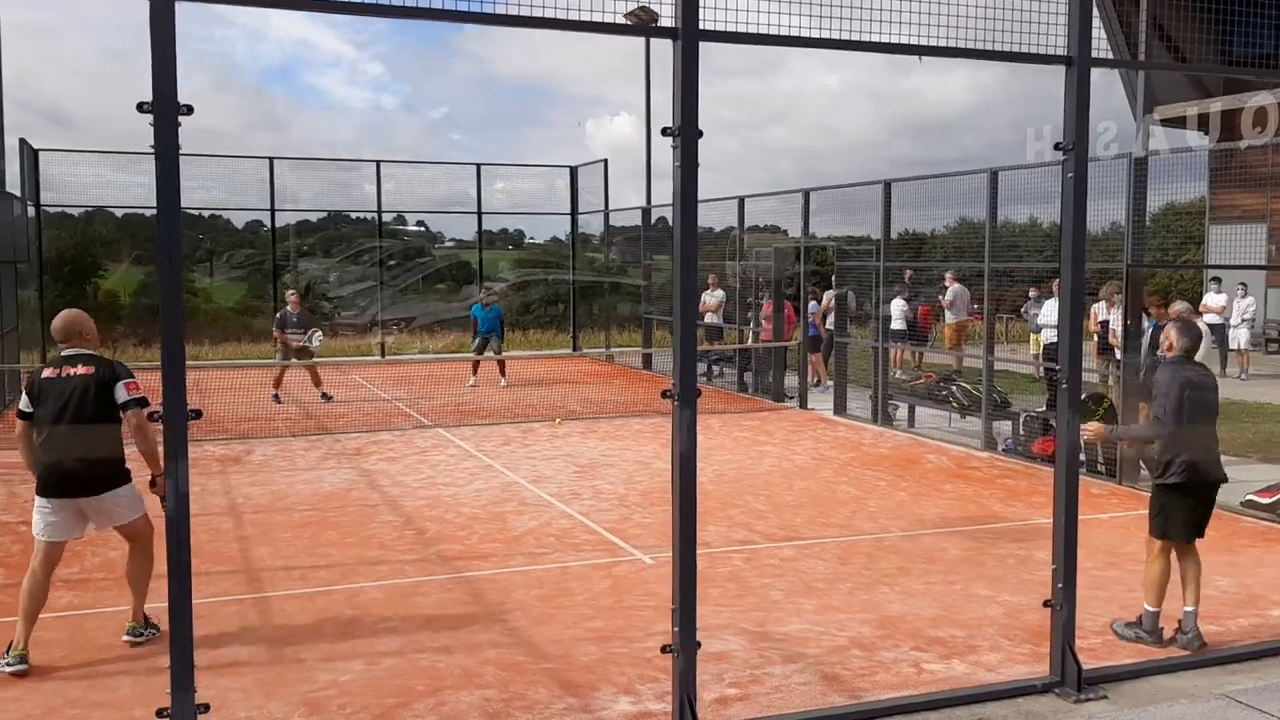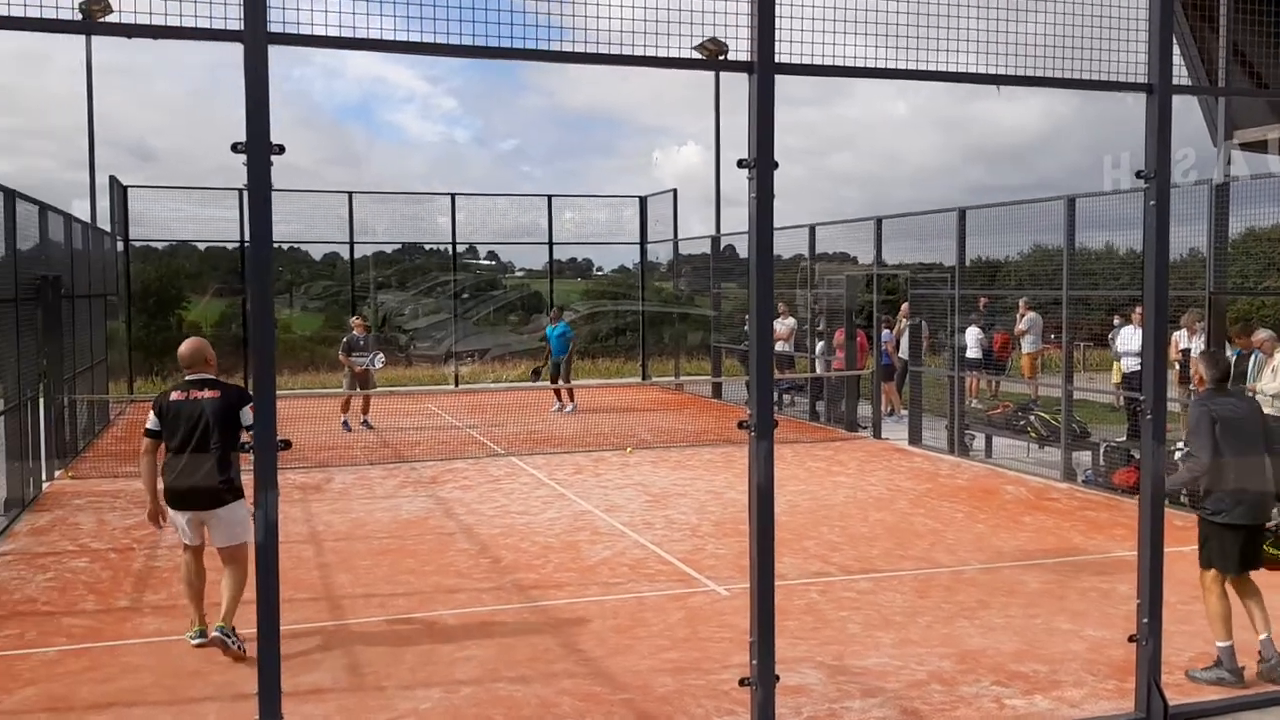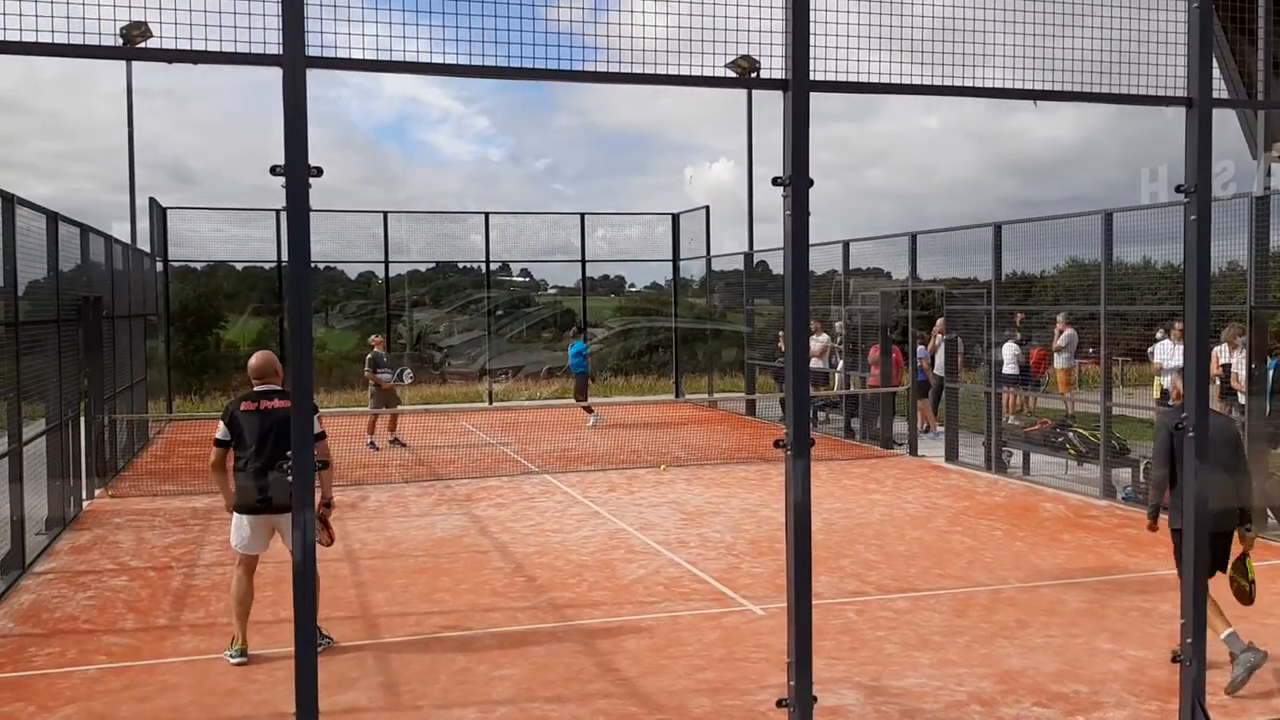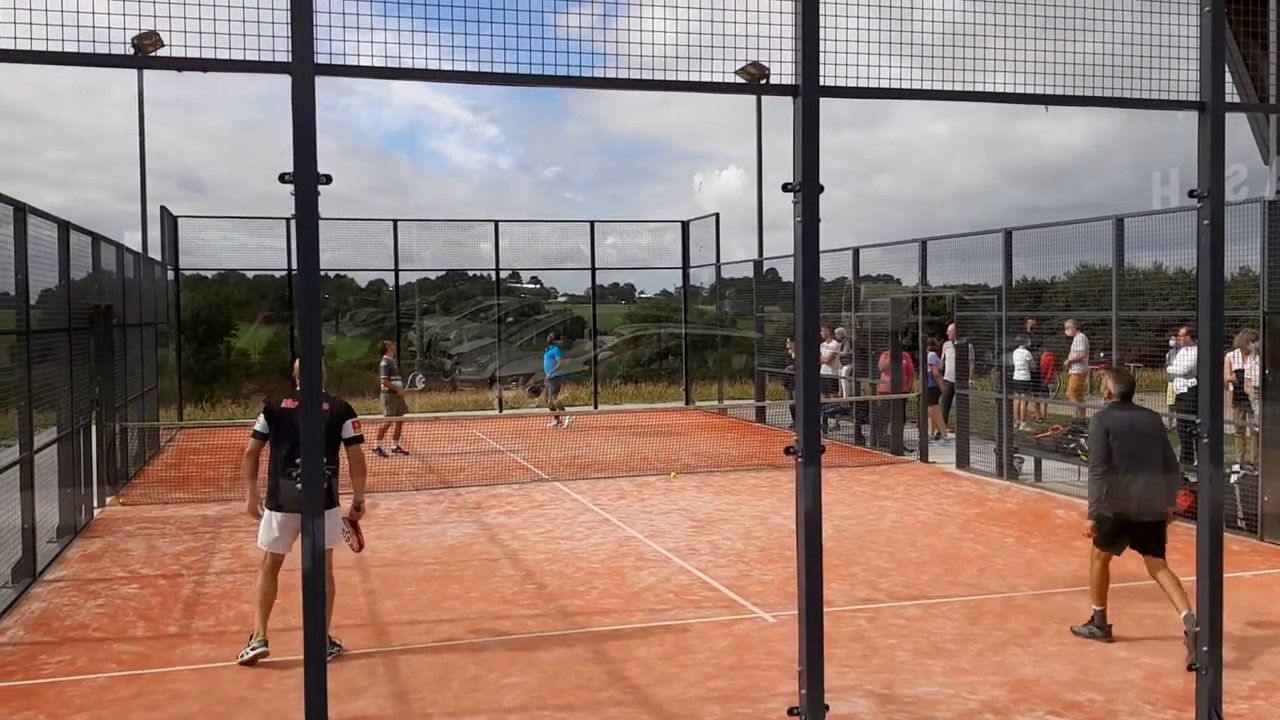
dt=0.5s
person 1, frame 1
left shoulder: (38, 379)
right shoulder: (113, 372)
right elbow: (140, 426)
left wrist: (41, 478)
right wrist: (158, 473)
left hip: (55, 485)
right hip: (107, 479)
left knee: (41, 564)
right knee: (141, 539)
right ankle: (137, 623)
person 1, frame 2
left shoulder: (164, 400)
right shoulder: (236, 396)
left elbow: (148, 452)
left wrist: (152, 499)
left hip: (179, 495)
right hip: (222, 493)
left knee: (192, 554)
right knee: (235, 563)
left ankle: (197, 626)
right ankle: (225, 625)
person 1, frame 3
left shoulder: (234, 409)
left elbow: (216, 462)
right elbow: (322, 455)
left wrist: (228, 497)
right wrist: (327, 496)
left hip: (248, 503)
right hip: (292, 500)
left knee: (244, 570)
left ankle: (239, 643)
person 1, frame 4
left shoulder: (274, 407)
right shoulder: (341, 409)
left elbow: (251, 452)
right elbow: (356, 458)
left wrist: (252, 494)
right wrist: (359, 498)
left hip: (279, 501)
right hip: (321, 501)
left knee: (268, 568)
right knee: (322, 569)
left ankle: (259, 637)
right ankle: (322, 641)
person 2, frame 1
left shoulder: (1169, 372)
right shoulder: (1205, 376)
left elbow: (1162, 425)
left wrist: (1109, 432)
right wrist: (1130, 433)
left hip: (1179, 473)
right hip: (1207, 471)
left knee: (1158, 548)
right knee: (1186, 547)
left ankle: (1148, 626)
right ankle: (1189, 629)
person 2, frame 2
left shoulder: (1202, 407)
right shoulder: (1249, 405)
left elbow: (1201, 463)
left wrist: (1163, 487)
left hip: (1223, 506)
left knee: (1212, 580)
right knee: (1241, 578)
left ankle: (1227, 665)
person 2, frame 3
left shoulder: (1169, 419)
right shoulder: (1226, 423)
left elbow: (1160, 472)
right elbow: (1243, 477)
left wrist: (1152, 512)
right wrist: (1246, 524)
right hip: (1225, 515)
left ankle: (1243, 651)
person 2, frame 4
left shoulder: (1103, 419)
right shoulder: (1153, 419)
left elbow: (1099, 471)
right elbow: (1170, 465)
left wrist: (1092, 513)
right wrist: (1169, 504)
left hip: (1119, 506)
right hip: (1152, 507)
left knee: (1100, 558)
right knee: (1158, 567)
left ankle: (1099, 623)
right ankle: (1193, 627)
